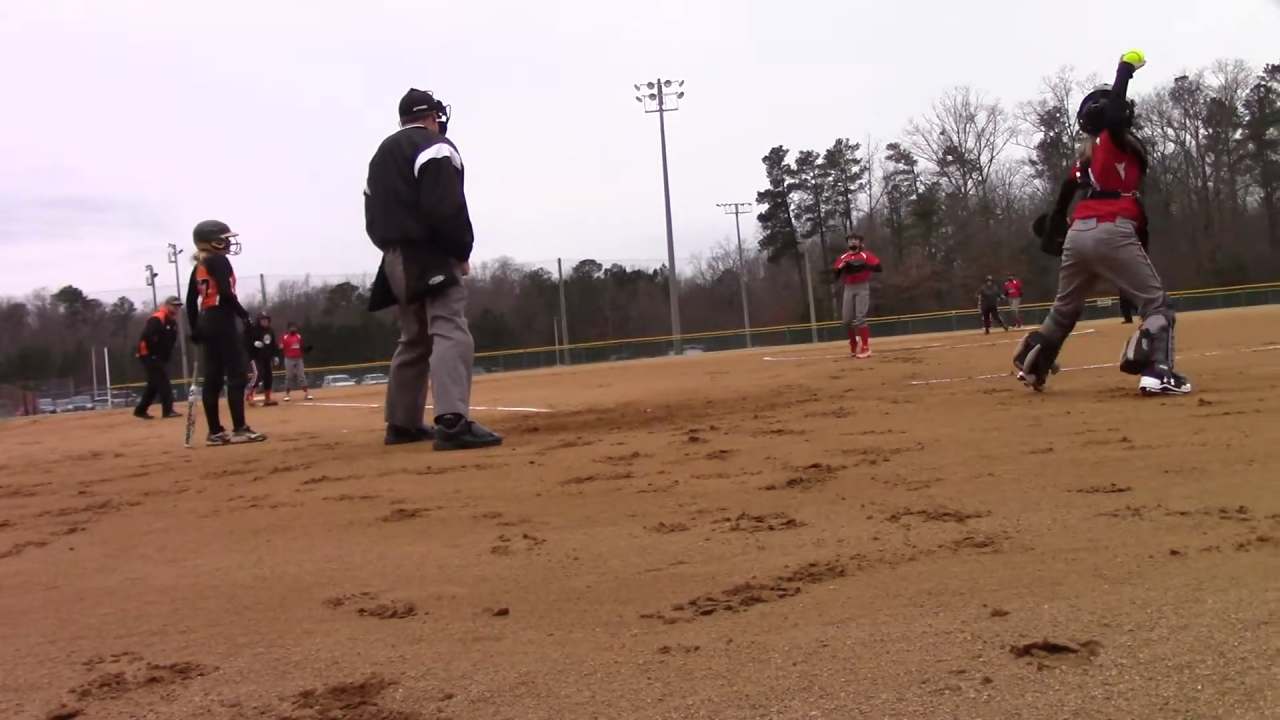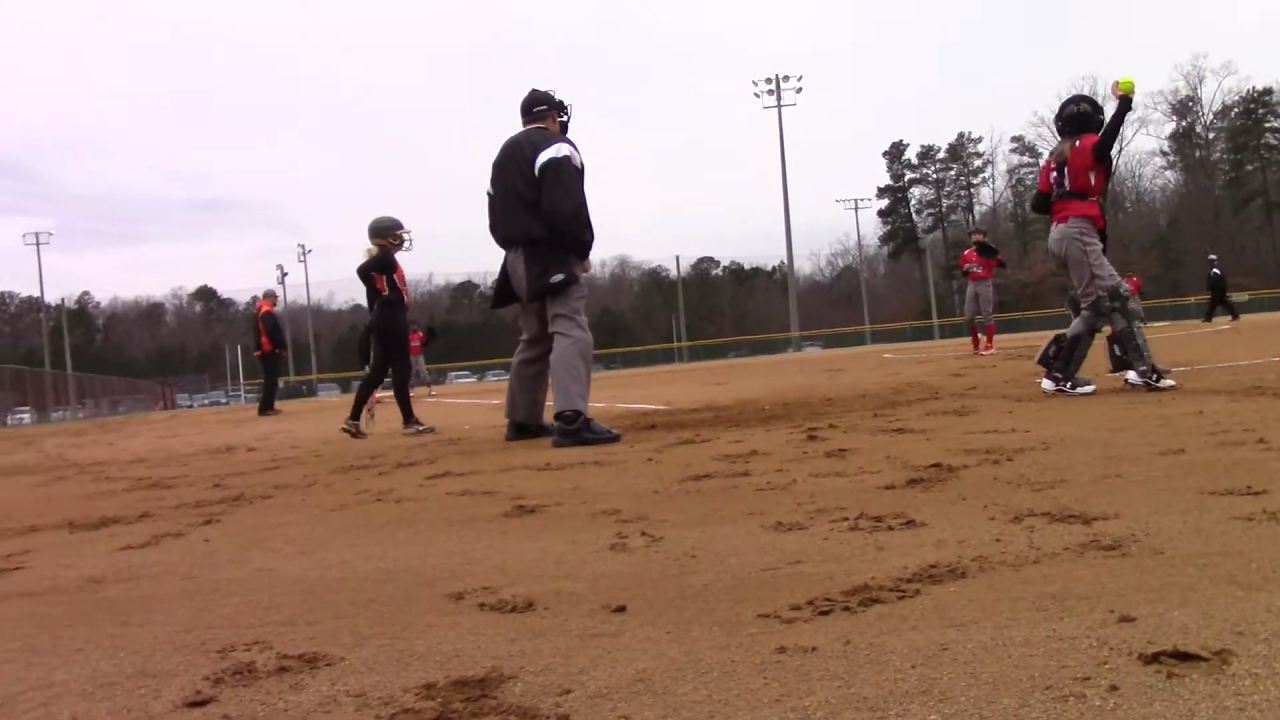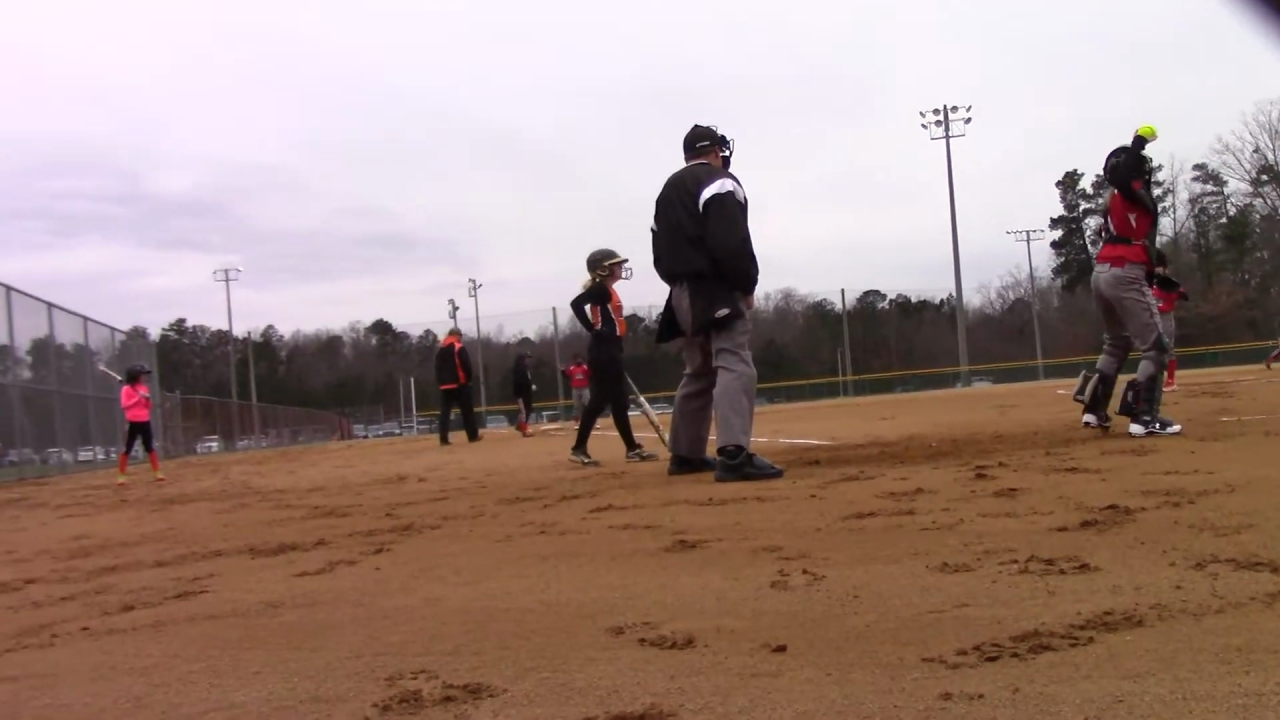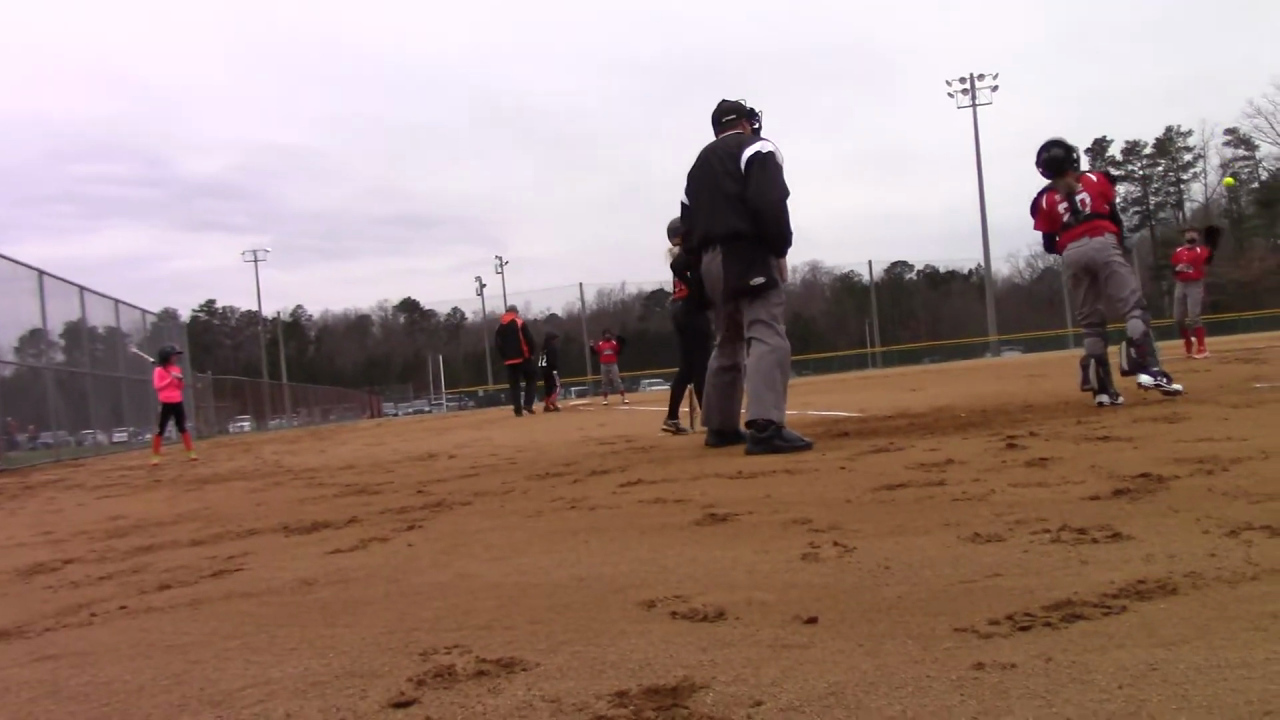
dt=1s
person 1, frame 1
left shoulder: (381, 155)
right shoulder: (436, 147)
left elbow: (373, 214)
right elbow: (446, 208)
left wrist: (393, 248)
right wrist: (462, 251)
left hip: (396, 260)
right hip: (429, 257)
left knee: (414, 340)
right knee: (450, 334)
left ankle: (402, 423)
right ankle: (452, 423)
person 1, frame 2
left shoulder: (504, 155)
right shoulder: (556, 147)
left elbow: (496, 214)
right elbow: (566, 208)
left wrist: (515, 248)
right wrist: (582, 250)
left hip: (518, 259)
right hip: (551, 256)
left knee: (535, 338)
right knee: (570, 331)
left ankle: (523, 419)
right ankle: (572, 420)
person 1, frame 3
left shoulder: (667, 191)
right shoulder: (720, 183)
left elbow: (660, 250)
right elbow: (731, 243)
left wrist: (680, 283)
right wrist: (748, 286)
left hip: (683, 294)
right hip: (716, 291)
left knee: (698, 373)
right knee: (734, 366)
left ankle: (686, 454)
right ankle: (734, 455)
person 1, frame 4
left shoulder: (699, 166)
right shoulder: (755, 148)
left elbow: (687, 227)
right elbow: (770, 202)
left wrist: (706, 260)
right wrist: (780, 248)
left hip: (712, 261)
right hip: (748, 257)
left knee: (727, 346)
right knee: (766, 337)
left ankle: (721, 427)
right ankle: (764, 428)
person 2, frame 1
left shoulder: (1085, 152)
right shoulder: (1115, 141)
left elbow: (1065, 191)
right elbow: (1117, 112)
left wrist: (1056, 224)
right wrist: (1125, 70)
left hip: (1077, 234)
right hip: (1114, 233)
left knee: (1066, 307)
right knee: (1156, 303)
left ankle: (1030, 367)
right ankle: (1156, 372)
person 2, frame 2
left shoulder: (1054, 157)
right shoulder: (1090, 146)
left elbow: (1038, 204)
right elbow: (1107, 140)
right wrist: (1123, 102)
left hip: (1060, 233)
right hip: (1079, 232)
left knee: (1118, 297)
right knee: (1097, 305)
left ankle: (1141, 368)
right ankle: (1059, 375)
person 2, frame 3
left shoulder: (1116, 199)
right shoulder: (1133, 193)
right elbow: (1120, 179)
right wrist: (1138, 145)
left hip: (1101, 274)
right hip: (1125, 275)
left knee: (1116, 345)
right knee: (1154, 346)
left ankle: (1094, 410)
right ankle: (1144, 416)
person 2, frame 4
left shoulder: (1045, 199)
right shoulder: (1095, 180)
left elbow: (1050, 245)
right elbow: (1114, 217)
left hip: (1073, 255)
right hip: (1103, 246)
left knee: (1091, 323)
right knee: (1135, 310)
left ankle: (1102, 389)
right ankle: (1148, 370)
person 3, frame 1
left shoulder: (199, 267)
right shoulder: (219, 261)
left elbow: (191, 301)
right elbow: (226, 293)
left wrist: (195, 329)
right wrist: (245, 315)
left hip: (206, 323)
right hip: (221, 321)
left knee: (212, 378)
right knee: (237, 375)
left ankle: (215, 432)
right ankle: (239, 429)
person 3, frame 2
left shoulder: (384, 260)
right shoulder: (385, 258)
left elbow: (371, 294)
right elbow: (362, 270)
left wrist: (375, 314)
right wrist: (380, 296)
left hip: (384, 318)
right hip: (391, 318)
left knee: (377, 371)
right knee: (401, 370)
left ankle: (354, 419)
right ankle: (409, 421)
person 3, frame 3
left shoulder: (609, 291)
right shoulder: (601, 289)
right elbow: (576, 303)
right wrist: (593, 329)
left hip: (611, 350)
right hip: (604, 349)
left knee: (619, 400)
right knee: (600, 400)
left ankle: (632, 448)
right ankle: (579, 448)
person 3, frame 4
left shoulder: (679, 256)
right shoulder: (688, 254)
right elbow: (678, 267)
right wrist: (695, 290)
left hip: (680, 311)
right hip: (694, 312)
left knee: (687, 367)
right knee: (701, 367)
left ankle: (672, 418)
